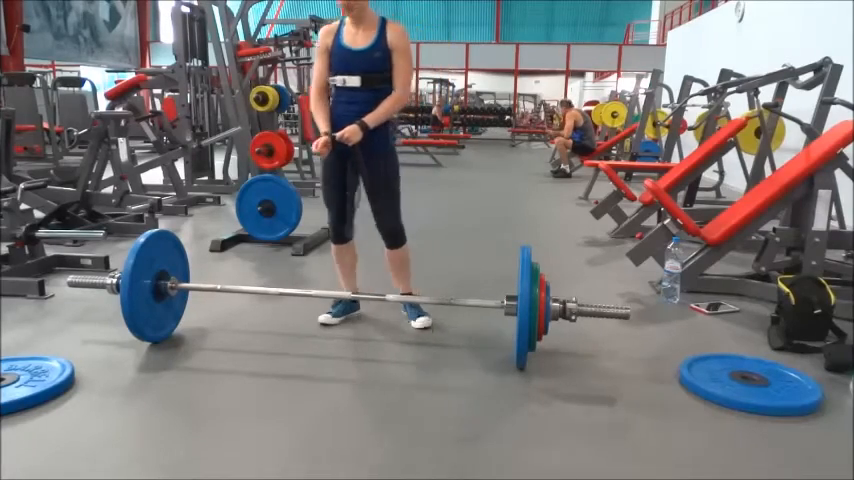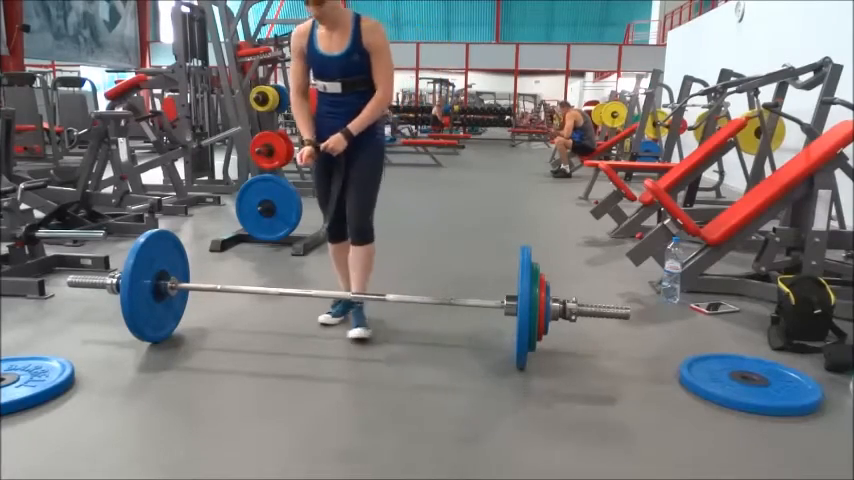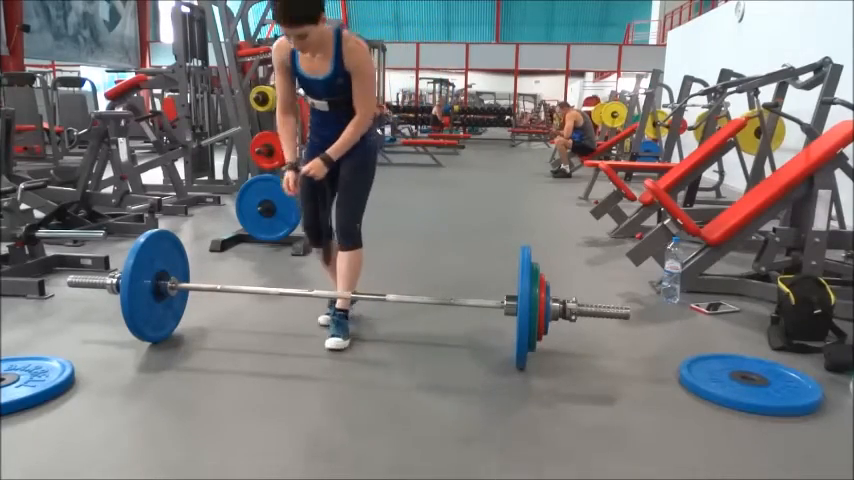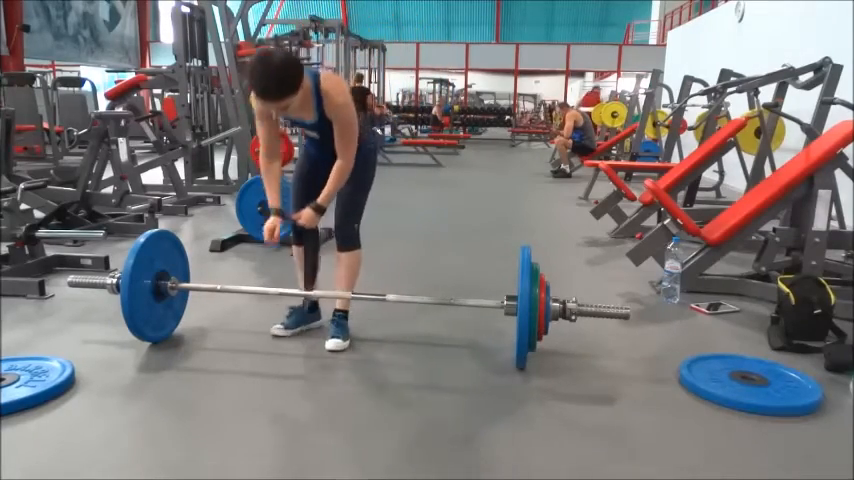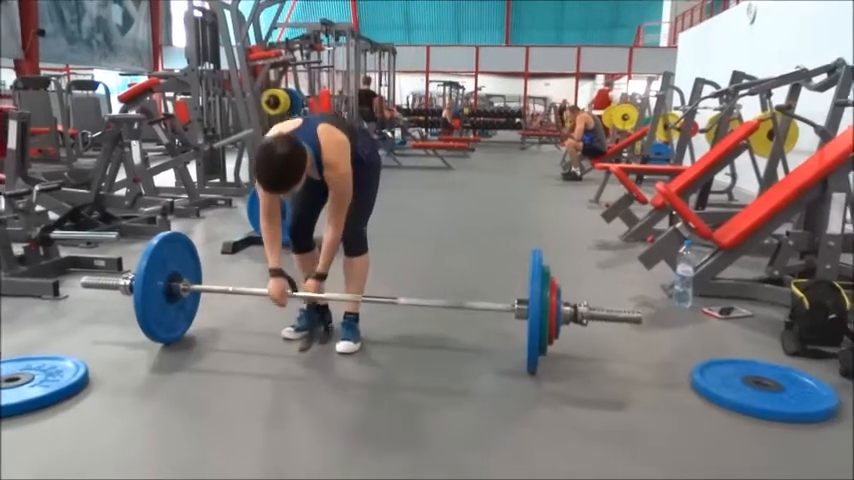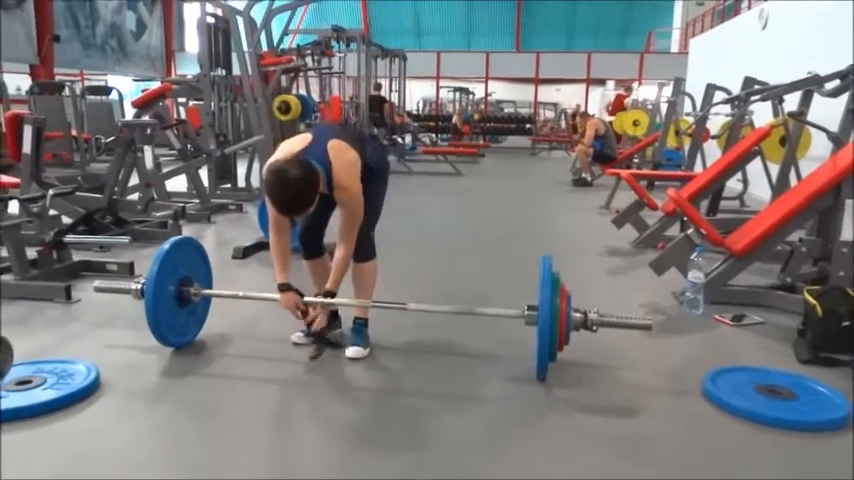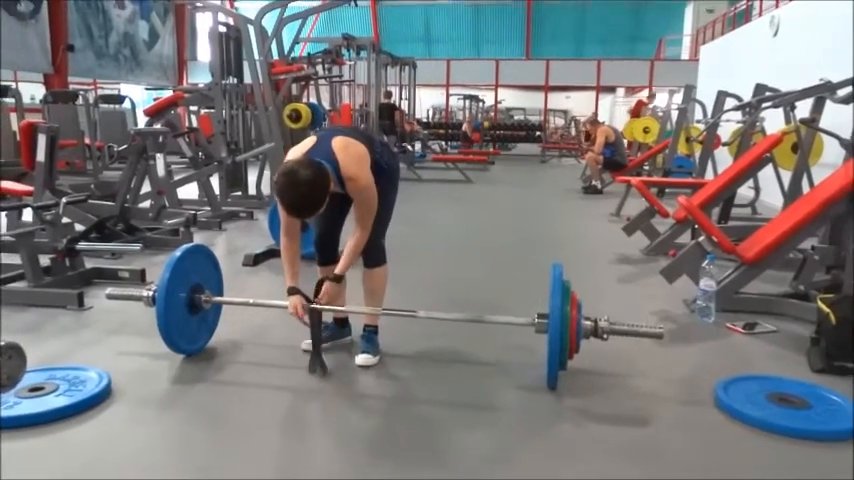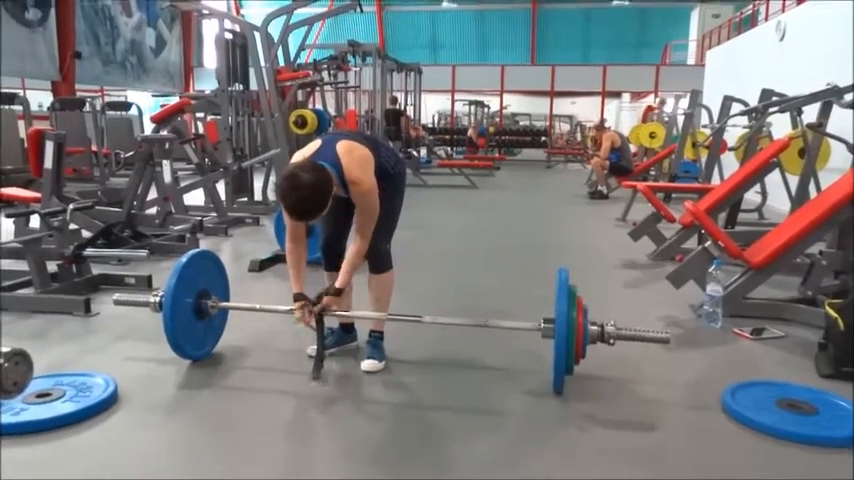
dt=0.3s
person 1, frame 1
left shoulder: (393, 33)
right shoulder: (328, 35)
left elbow: (402, 93)
right elbow: (318, 92)
left wrist: (362, 126)
right wrist: (325, 132)
left hip: (375, 140)
right hip: (337, 140)
left knee: (389, 224)
right knee: (338, 223)
left ankle: (407, 297)
right ankle: (349, 296)
person 1, frame 2
left shoulder: (369, 31)
right shoulder: (302, 35)
left elbow: (384, 93)
right elbow: (298, 94)
left wrist: (347, 134)
right wrist: (309, 140)
left hip: (364, 140)
right hip: (324, 139)
left knee: (359, 223)
right knee: (332, 224)
left ankle: (358, 306)
right ankle: (346, 296)
person 1, frame 3
left shoulder: (352, 49)
right shoulder: (282, 51)
left elbow: (365, 115)
right elbow: (286, 111)
left wrist: (327, 160)
right wrist: (291, 163)
left hip: (357, 144)
right hip: (318, 140)
left knee: (347, 227)
right knee: (313, 225)
left ankle: (341, 313)
right ankle: (343, 291)
person 1, frame 4
left shoulder: (334, 94)
right shoulder: (263, 99)
left elbow: (345, 159)
right elbow: (269, 157)
left wrist: (319, 207)
right wrist: (275, 211)
left hip: (356, 154)
right hip: (315, 150)
left knee: (345, 227)
right knee: (298, 226)
left ankle: (341, 315)
right ankle: (308, 306)
person 1, frame 5
left shoulder: (335, 163)
right shoulder: (267, 156)
left elbow: (335, 226)
right elbow: (269, 219)
left wrist: (319, 275)
right wrist: (275, 272)
left hip: (360, 161)
right hip: (315, 159)
left knee: (352, 234)
right knee: (298, 231)
left ankle: (351, 318)
right ankle: (318, 310)
person 1, frame 6
left shoulder: (345, 183)
right shoulder: (274, 172)
left elbow: (346, 243)
right elbow: (278, 233)
left wrist: (328, 295)
right wrist: (284, 286)
left hip: (369, 165)
right hip: (320, 161)
left knee: (362, 239)
right knee: (308, 237)
left ankle: (361, 324)
right ankle: (330, 317)
person 1, frame 7
left shoulder: (357, 177)
right shoulder: (288, 177)
left elbow: (362, 230)
right elbow: (289, 236)
left wrist: (336, 278)
right wrist: (292, 289)
left hip: (379, 168)
right hip: (333, 169)
left knee: (371, 244)
right knee: (323, 242)
left ankle: (371, 331)
right ankle: (340, 323)
person 1, frame 8
left shoulder: (360, 181)
right shoulder: (294, 181)
left elbow: (362, 239)
right elbow: (295, 242)
left wrist: (337, 290)
right wrist: (298, 295)
left hip: (384, 174)
right hip: (338, 174)
left knee: (376, 249)
right knee: (330, 248)
left ankle: (376, 337)
right ankle: (345, 329)
